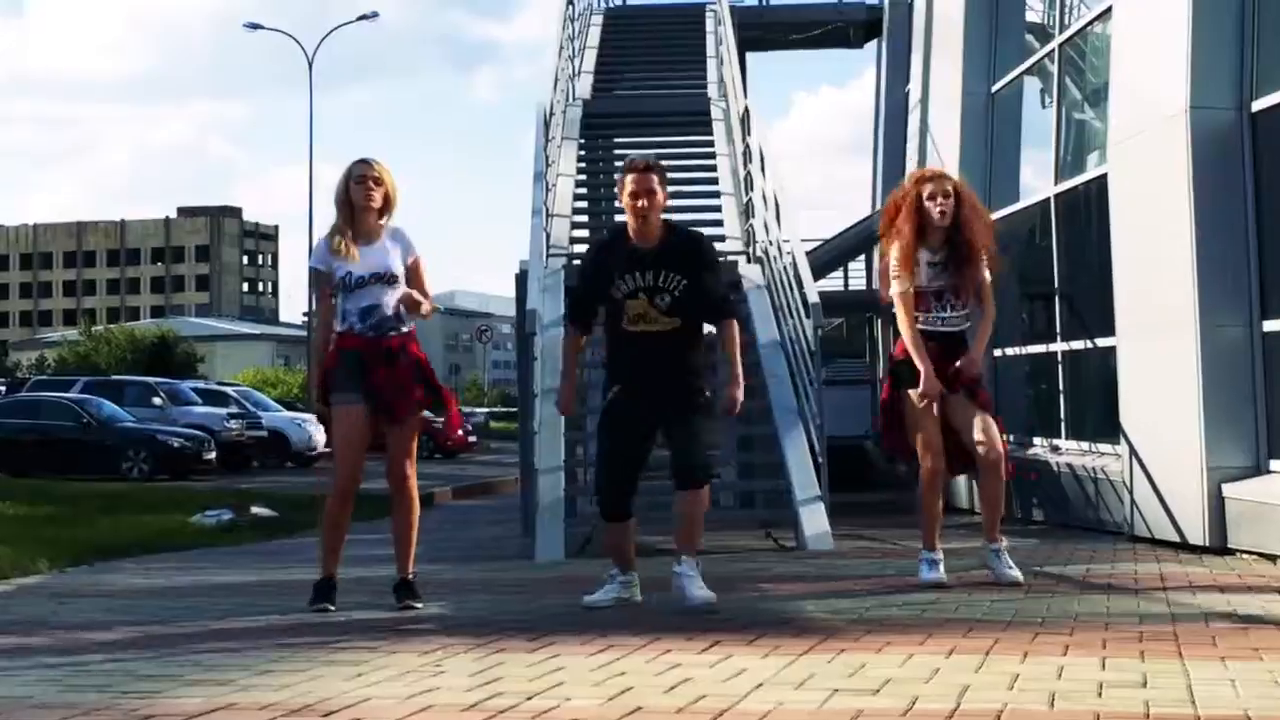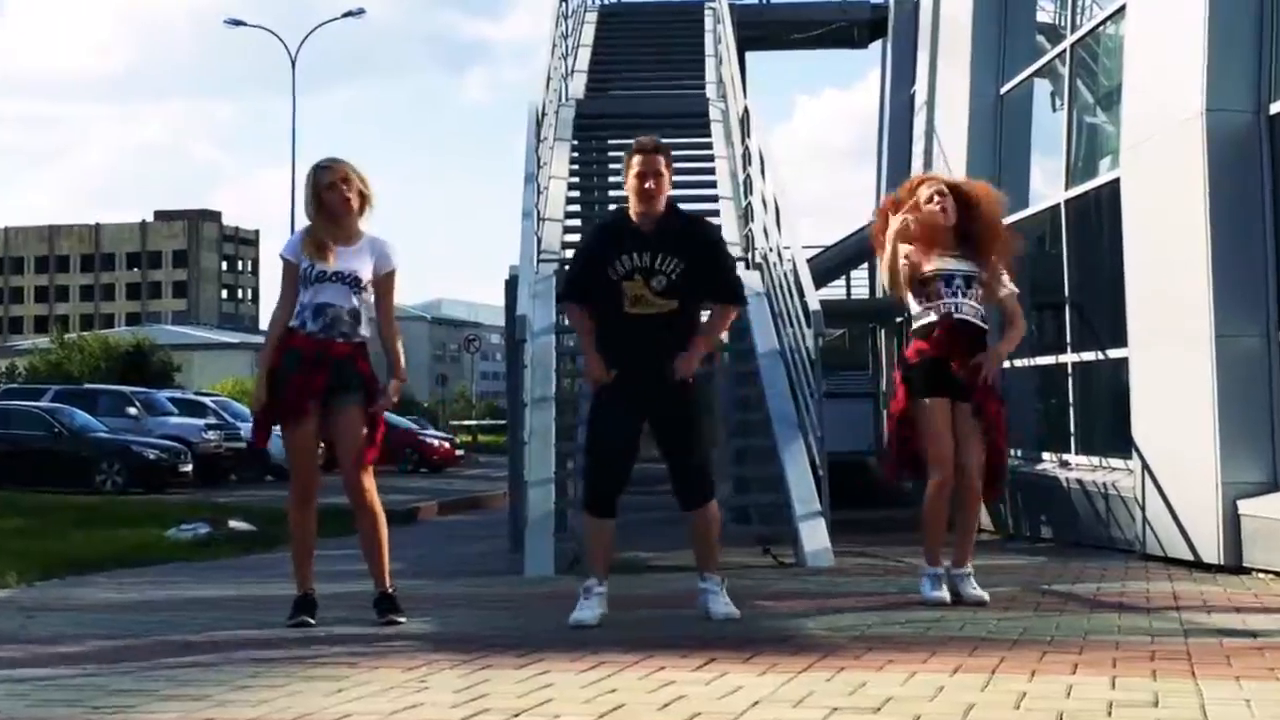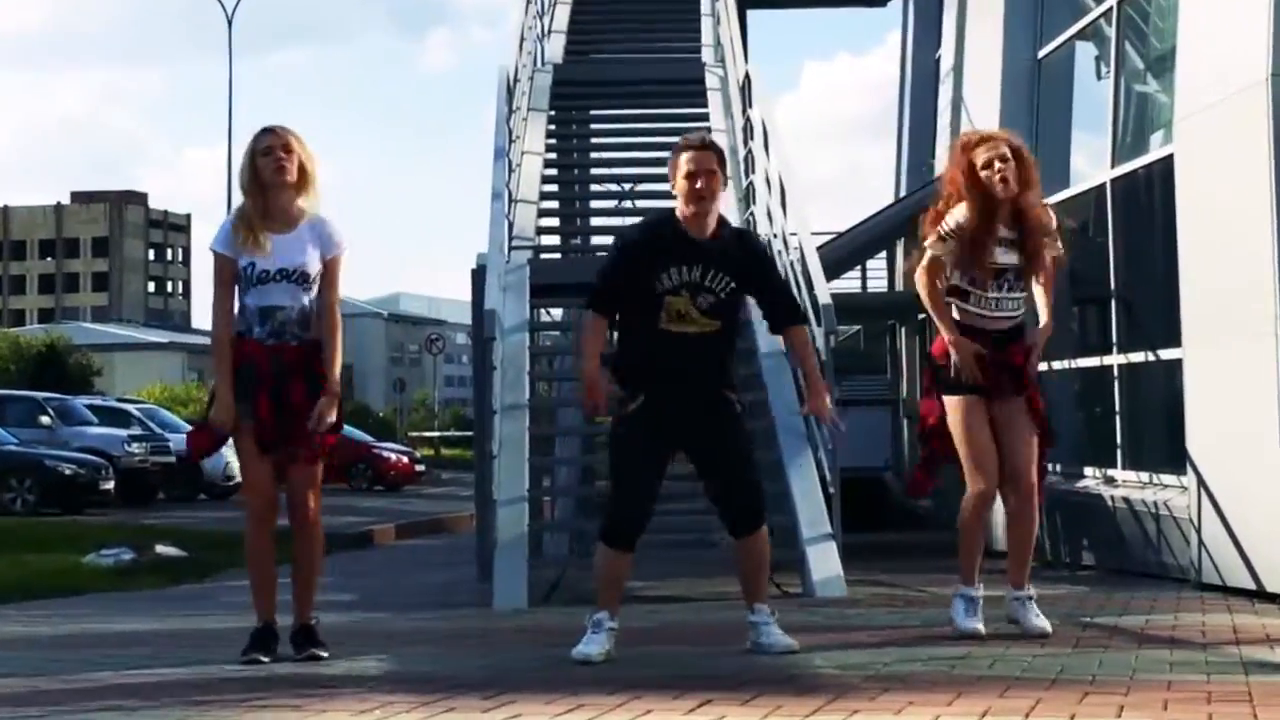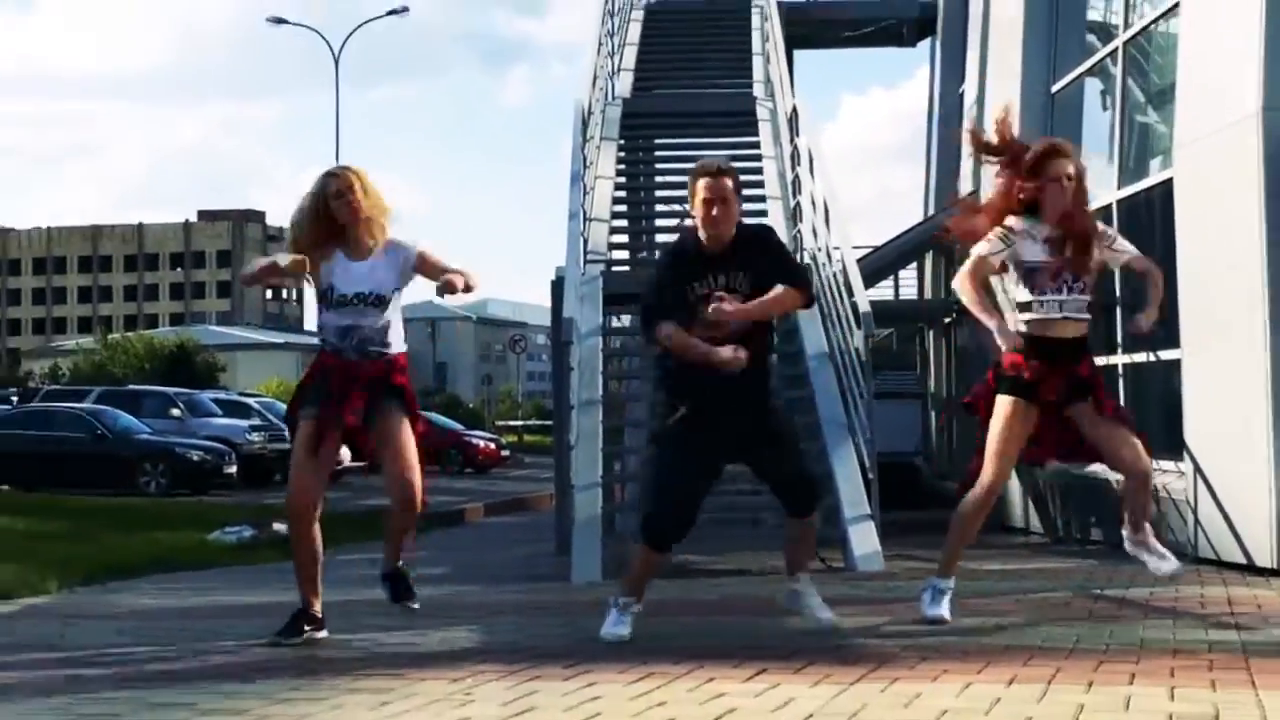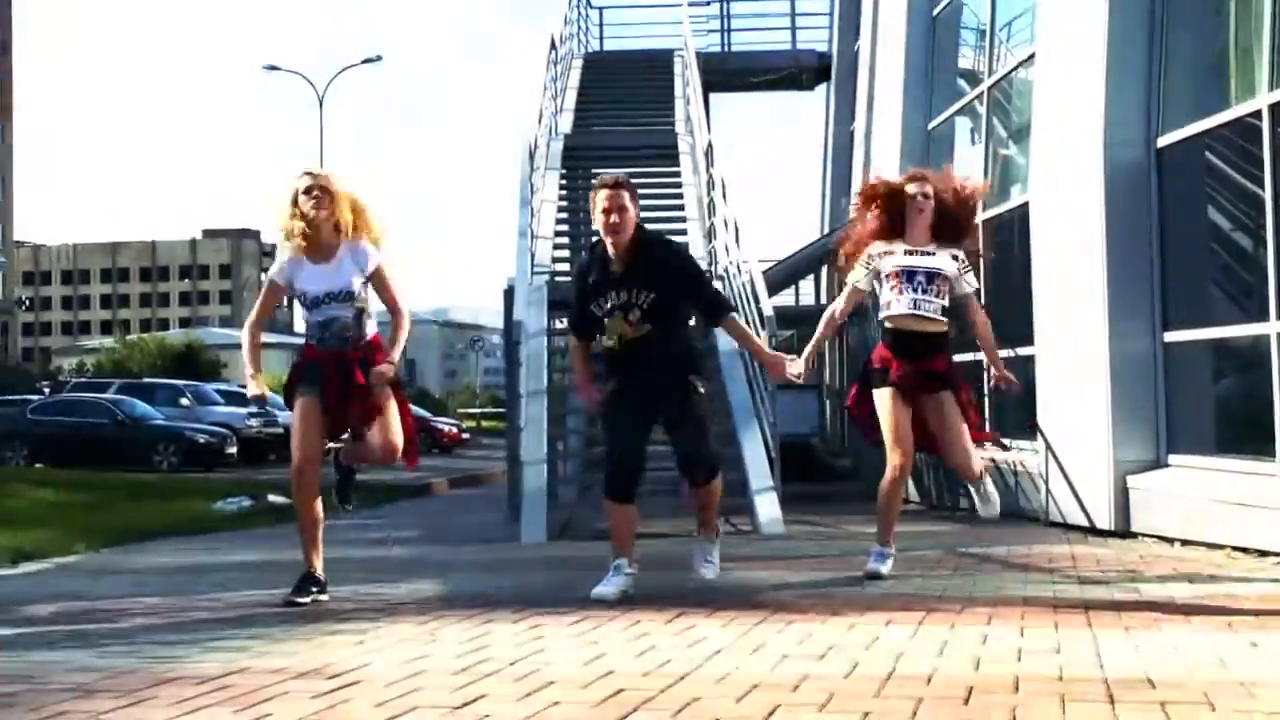
dt=0.7s
person 1, frame 1
left shoulder: (694, 249)
right shoulder: (604, 253)
left elbow: (724, 316)
right elbow: (579, 318)
left wrist: (735, 375)
right wrist: (568, 376)
left hip: (684, 384)
right hip: (627, 387)
left knee: (693, 465)
right knee: (612, 486)
left ankle: (686, 569)
right ankle: (623, 578)
person 1, frame 2
left shoulder: (698, 232)
right shoulder: (604, 234)
left elbow: (729, 298)
right elbow: (575, 298)
left wrist: (696, 350)
right wrist: (591, 354)
left hip: (675, 376)
right hip: (617, 378)
left knee: (696, 482)
right knee: (601, 483)
left ankle: (711, 585)
right ankle: (595, 592)
person 1, frame 3
left shoulder: (746, 248)
right shoulder: (644, 239)
left elbow: (788, 315)
right elbow: (600, 304)
left wrist: (814, 386)
right wrist: (592, 369)
left hip: (712, 397)
right hip: (646, 398)
left knee: (748, 506)
right knee: (625, 512)
person 1, frame 4
left shoulder: (760, 243)
right shoulder: (675, 255)
left elbow: (799, 292)
right elbow: (658, 324)
left wrist: (745, 313)
right wrist: (711, 354)
left hip: (752, 404)
right hip: (691, 408)
left knee: (802, 491)
right knee: (665, 516)
left ankle: (798, 583)
right ankle: (625, 604)
person 1, frame 5
left shoulder: (670, 256)
right shoulder: (589, 272)
left elbow: (715, 307)
right elbow: (580, 331)
left wrist: (761, 351)
right wrist: (584, 382)
left hip: (679, 377)
right hip: (628, 386)
left knee: (700, 466)
right knee: (620, 474)
left ankle: (706, 541)
right ankle: (622, 568)
person 2, frame 1
left shoulder: (401, 241)
right shoulder: (328, 249)
left elbow: (426, 304)
right elbow: (323, 320)
left wrist: (413, 301)
right wrist: (317, 382)
left hip: (401, 358)
right hip: (352, 360)
left knee: (403, 476)
right knee: (345, 477)
left ankle: (405, 578)
right ankle: (326, 579)
person 2, frame 2
left shoulder: (377, 250)
right shoulder: (302, 244)
left elbow: (386, 321)
right elbow: (284, 310)
left wrist: (398, 375)
right wrist: (263, 374)
left hip: (350, 364)
right hip: (299, 361)
left knee: (360, 483)
right knee: (303, 485)
left ankle: (384, 590)
right ankle: (304, 593)
person 2, frame 3
left shoulder: (320, 231)
right shoulder: (234, 231)
left elbow: (330, 315)
right elbow: (222, 317)
left wrist: (332, 390)
right wrist: (223, 393)
left hip: (304, 367)
right hip: (251, 368)
left knee: (303, 502)
right knee: (260, 504)
right ankle: (264, 625)
person 2, frame 4
left shoulder: (398, 253)
right shoulder: (318, 256)
left elbow: (460, 279)
right elbow: (250, 276)
left wrist: (455, 279)
right wrist: (273, 265)
left hip: (384, 380)
right hip: (330, 380)
left knee: (408, 492)
right knee: (299, 502)
left ankle: (393, 564)
right ankle: (311, 610)
person 2, frame 5
left shoulder: (361, 250)
right shoulder: (289, 261)
left elbow: (399, 312)
right elbow: (255, 322)
left wrist: (393, 357)
right wrist: (253, 374)
left hip: (363, 360)
right hip: (317, 363)
left knee: (389, 446)
right knee: (303, 467)
left ankle: (348, 461)
right ankle: (314, 573)
person 3, frame 1
left shoulder: (970, 246)
right shoulder: (903, 250)
left elbow: (987, 305)
right elbow: (905, 317)
left wrist: (976, 353)
right wrist: (925, 370)
left hip: (958, 360)
right hip: (915, 363)
left knee: (992, 452)
right knee: (933, 464)
left ankle: (994, 547)
right ankle: (930, 555)
person 3, frame 2
left shoulder: (985, 256)
right shoulder: (912, 249)
left elbow: (1016, 319)
right elbow: (892, 285)
left wrist: (999, 352)
right wrist: (892, 235)
left hip: (974, 363)
right hip: (928, 358)
left knee: (973, 477)
right knee: (942, 474)
left ankle: (961, 571)
right ankle: (932, 571)
person 3, frame 3
left shoulder: (1036, 222)
right shoulder: (962, 221)
right elbow: (924, 276)
left wrist: (1042, 324)
right wrist: (948, 332)
left hip: (1011, 357)
right hip: (959, 361)
left knee: (1025, 481)
right knee: (984, 482)
person 3, frame 4
left shoulder: (1094, 235)
right shoulder: (1013, 230)
left elbow: (1151, 270)
right elbow: (965, 280)
left wrist: (1150, 311)
right wrist: (996, 325)
left hip: (1077, 368)
right hip: (1025, 366)
left knee: (1138, 467)
right knee: (990, 483)
left ankle: (1137, 533)
right ankle: (940, 583)
person 3, frame 5
left shoulder: (954, 256)
right shoulder: (878, 252)
left elbow: (975, 314)
right elbow: (841, 305)
left wrist: (997, 363)
right wrist: (808, 353)
left hip: (937, 363)
right hip: (891, 361)
left knee: (963, 461)
right knee: (899, 461)
left ankle: (978, 476)
right ankle: (883, 548)
